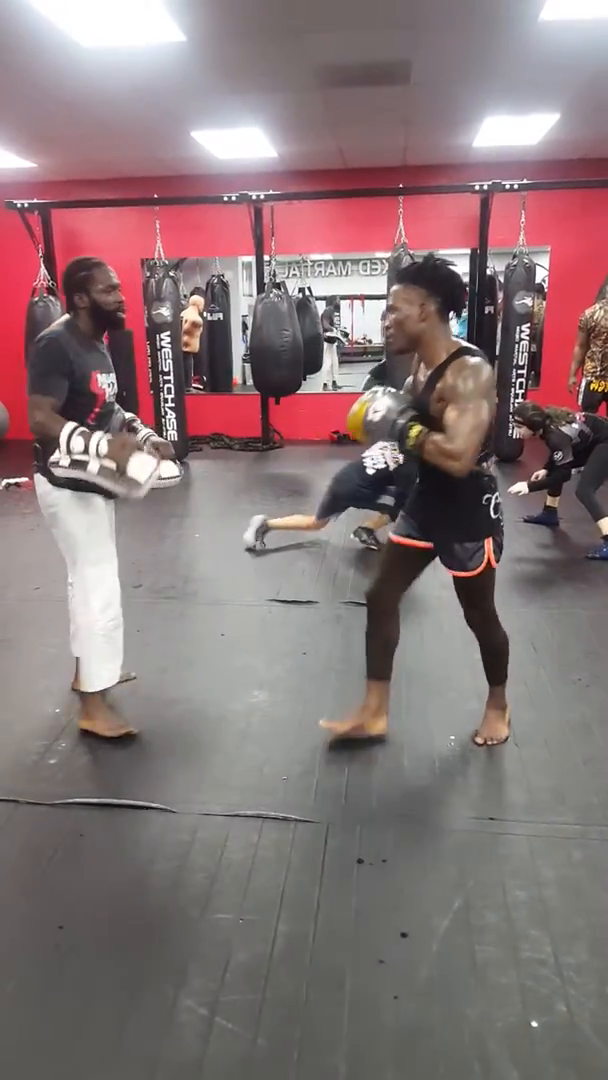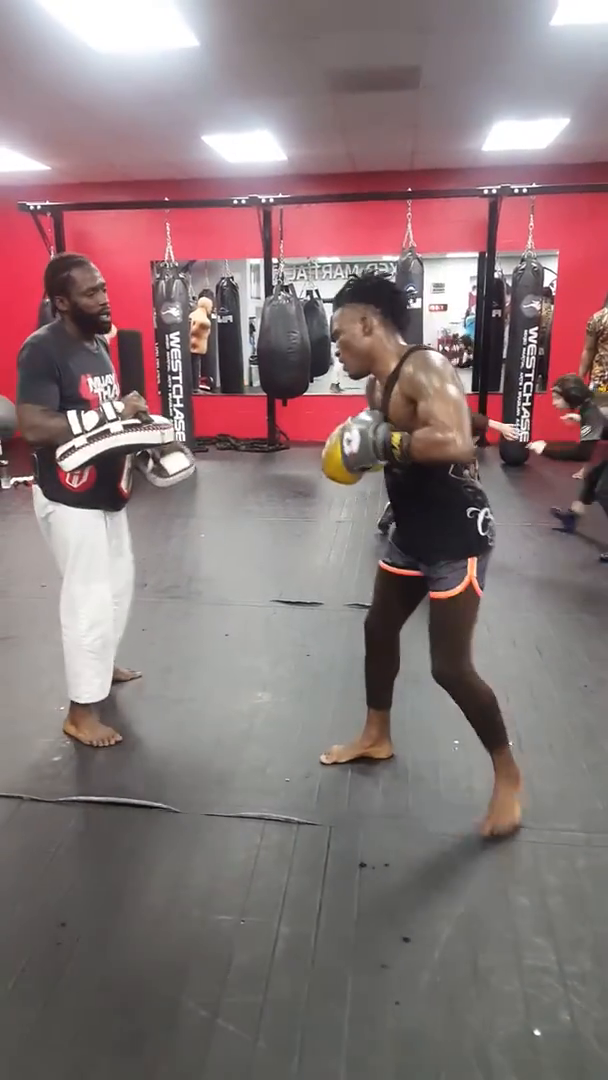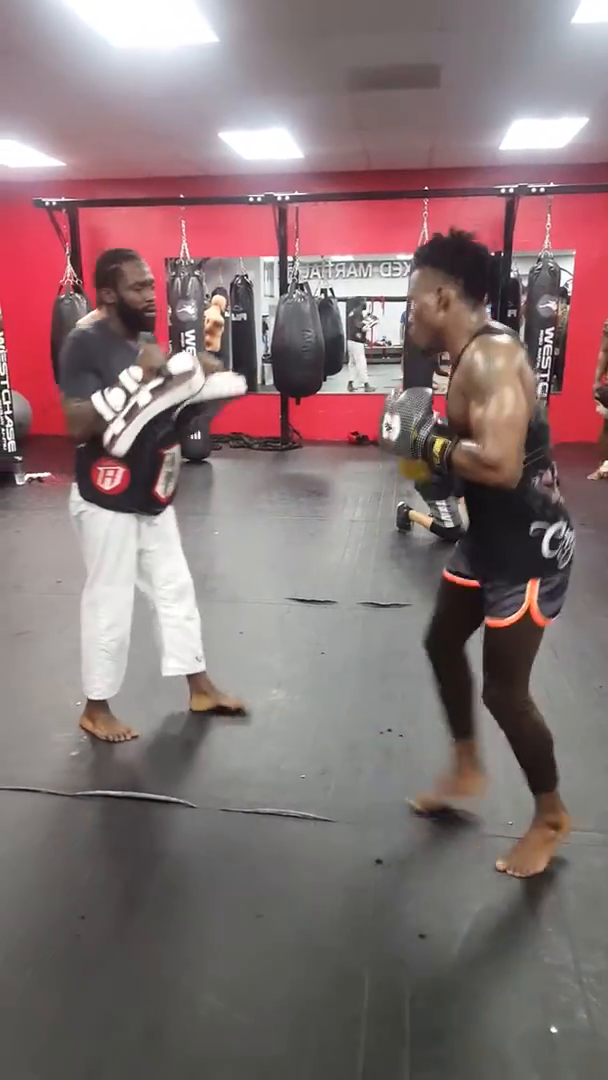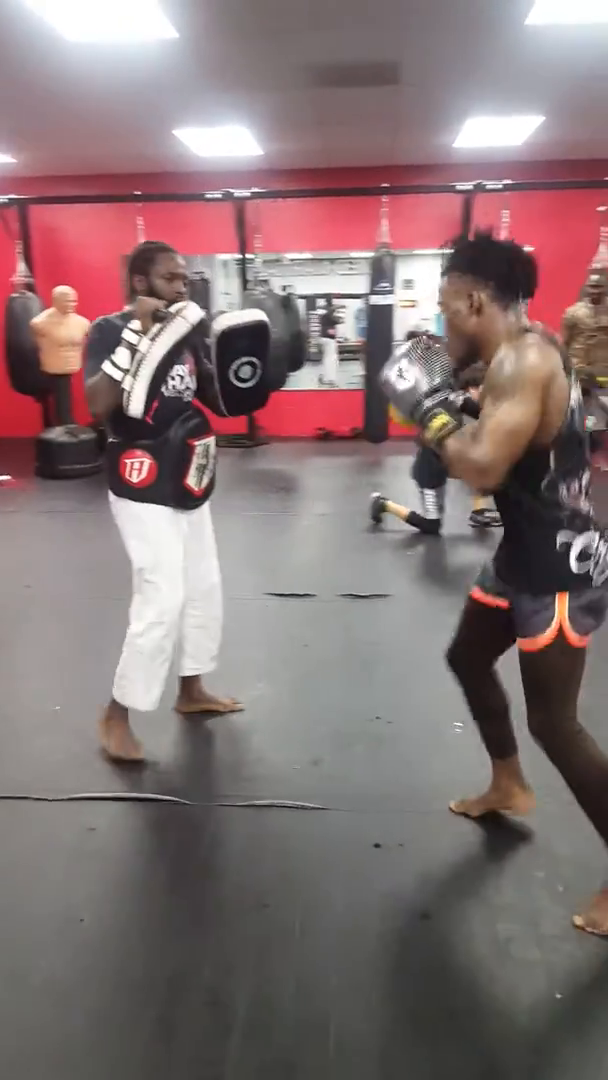
dt=0.5s
person 1, frame 1
left shoulder: (469, 372)
right shoulder: (423, 364)
left elbow: (457, 458)
left wrist: (400, 427)
right wrist: (386, 415)
left hip: (469, 514)
right hip: (424, 506)
left knee: (479, 615)
right knee: (381, 599)
left ankle: (497, 704)
right ankle: (373, 711)
person 1, frame 2
left shoulder: (425, 368)
right shoulder: (380, 382)
left elbow: (456, 444)
left wrist: (383, 441)
right wrist: (363, 448)
left hip: (458, 534)
right hip: (412, 531)
left knee: (451, 668)
right knee: (379, 627)
left ankle: (507, 770)
right ankle: (376, 736)
person 1, frame 3
left shoulder: (489, 357)
right shoulder: (474, 357)
left elbow: (501, 465)
left wrist: (428, 441)
right wrist: (439, 439)
left hip: (527, 548)
right hip: (487, 537)
left knee: (505, 693)
right knee: (441, 643)
left ankle: (550, 819)
right ankle: (465, 769)
person 1, frame 4
left shoulder: (523, 358)
right shoulder: (521, 354)
left elbow: (482, 468)
left wrist: (428, 411)
right wrist: (447, 409)
right hip: (527, 551)
right knee: (467, 656)
right ankle: (507, 785)
person 2, frame 1
left shoulder: (95, 343)
right shoulder: (56, 345)
right elbow: (40, 420)
left wrist: (138, 439)
right wrist: (105, 446)
left hip: (95, 482)
right hip: (68, 486)
left knee: (92, 578)
right knee: (97, 587)
left ankle: (89, 668)
right ankle: (94, 705)
person 2, frame 2
left shoulder: (97, 343)
right shoulder: (42, 350)
right elbow: (35, 428)
right wrist: (114, 414)
left hip: (106, 491)
right hip: (69, 499)
left knee: (118, 585)
right knee: (88, 600)
left ankle: (100, 665)
right ankle: (81, 711)
person 2, frame 3
left shoulder: (144, 342)
right shoulder: (85, 344)
right elbow: (76, 424)
right wrist: (136, 377)
left hip: (154, 493)
right hip: (108, 498)
left knee: (175, 589)
right knee: (109, 602)
left ankle: (200, 688)
right ankle: (95, 707)
person 2, frame 4
left shoulder: (185, 333)
right shoulder: (111, 331)
left elbow: (220, 401)
right elbow: (99, 403)
left wrist: (237, 350)
right wrist: (138, 334)
left hip: (189, 485)
right hip: (143, 491)
left knee: (204, 590)
right knee: (161, 602)
left ankle: (191, 689)
right ankle: (118, 713)
